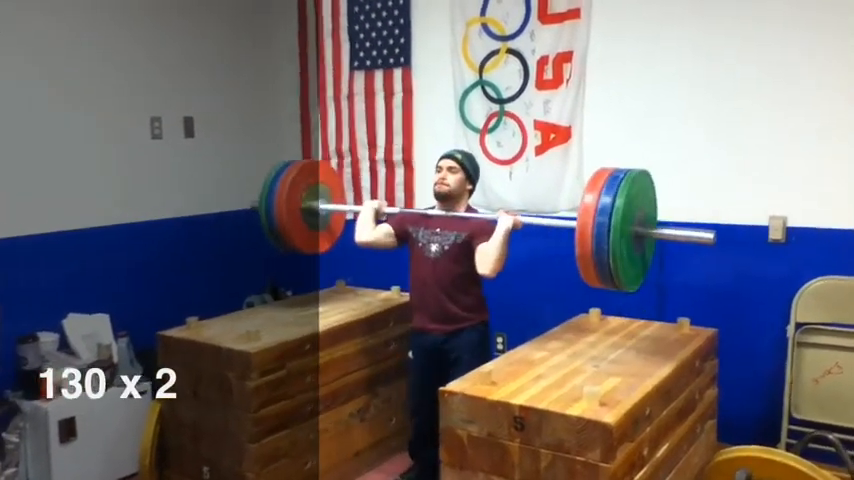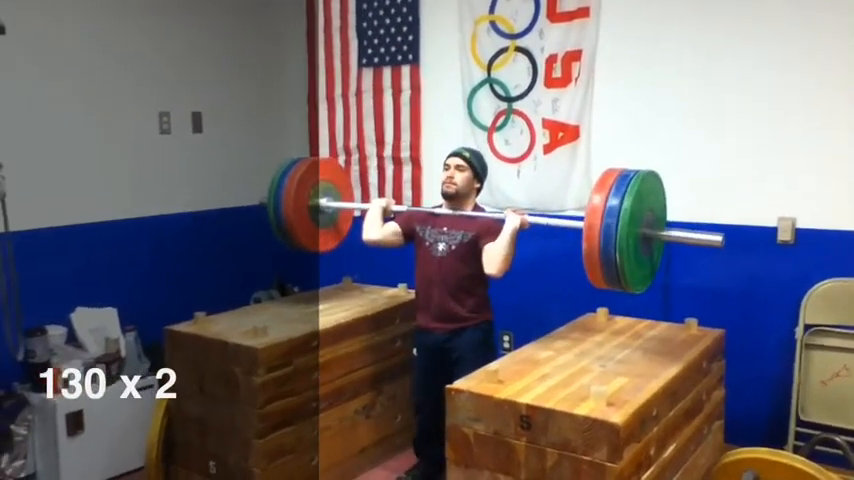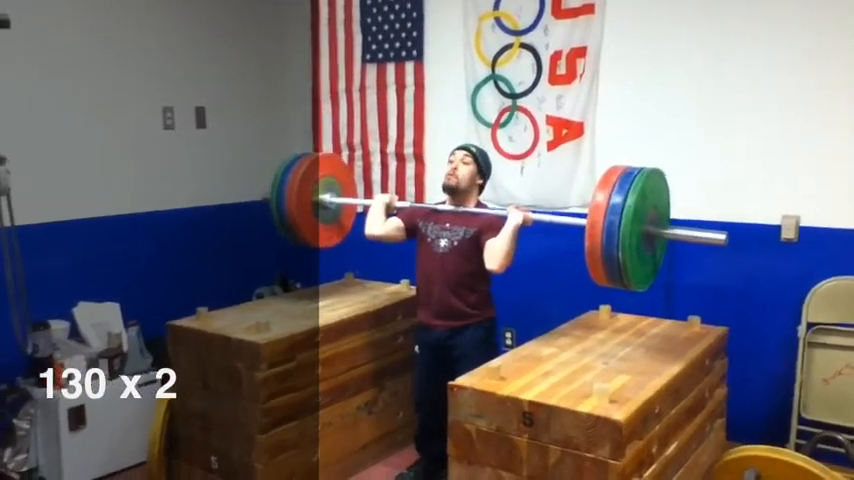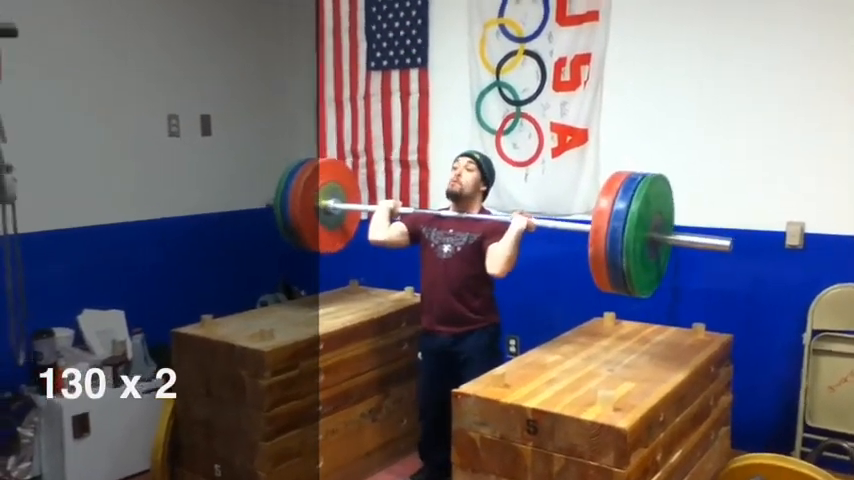
dt=0.3s
person 1, frame 1
left shoulder: (479, 226)
right shoulder: (412, 221)
left elbow: (488, 267)
right elbow: (365, 238)
left wrist: (504, 228)
right wrist: (370, 210)
left hip: (466, 334)
right hip: (423, 333)
right knee: (422, 407)
person 1, frame 2
left shoulder: (487, 225)
right shoulder: (420, 219)
left elbow: (494, 268)
right elbow: (373, 236)
left wrist: (512, 227)
right wrist: (378, 208)
left hip: (470, 333)
right hip: (427, 331)
right knee: (426, 405)
person 1, frame 3
left shoulder: (488, 221)
right shoulder: (422, 215)
left elbow: (495, 263)
right elbow: (375, 231)
left wrist: (513, 223)
right wrist: (381, 203)
left hip: (472, 331)
right hip: (429, 328)
right knee: (427, 402)
person 1, frame 4
left shoulder: (492, 228)
right shoulder: (425, 221)
left elbow: (498, 268)
right elbow: (378, 236)
left wrist: (517, 229)
right wrist: (385, 210)
left hip: (476, 338)
right hip: (433, 335)
right knee: (431, 408)
